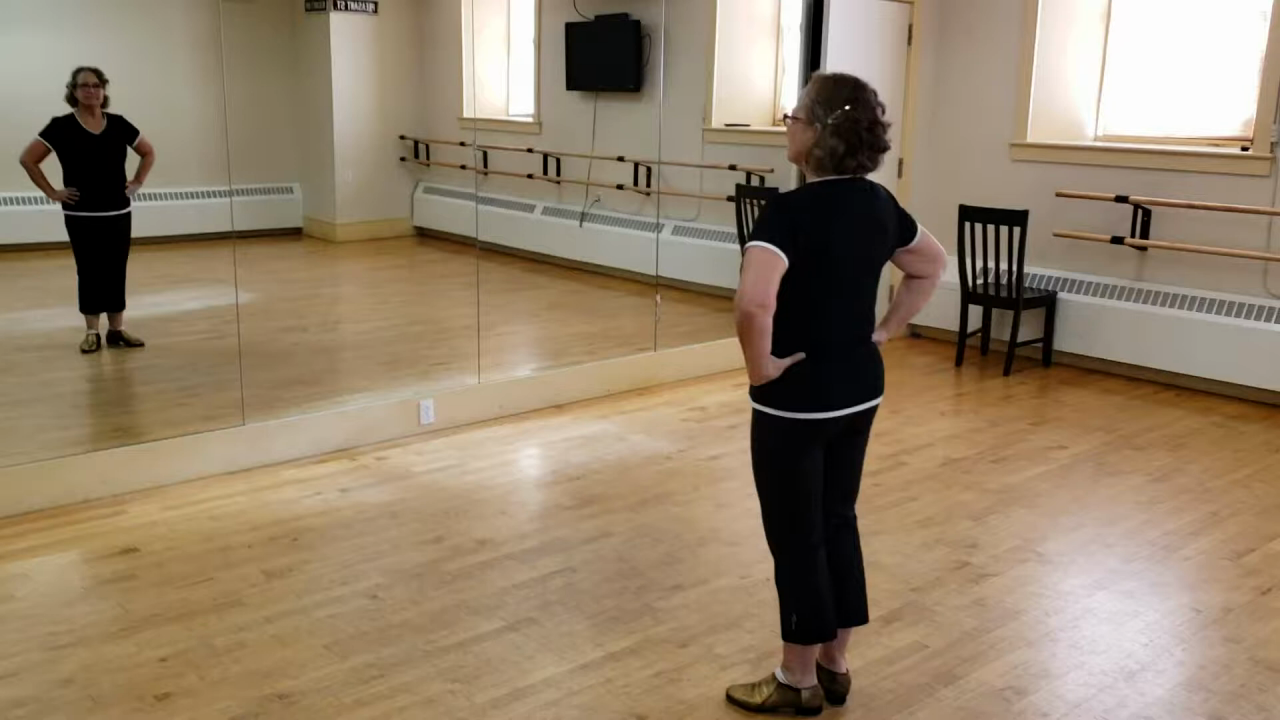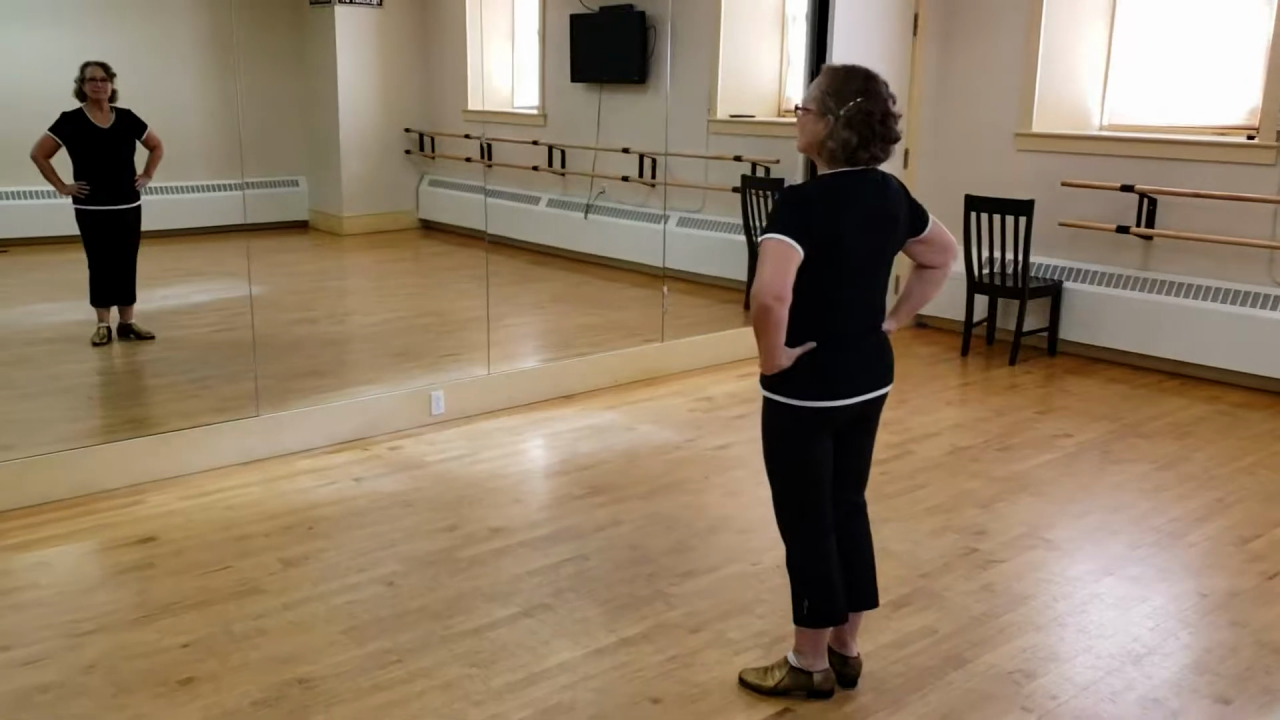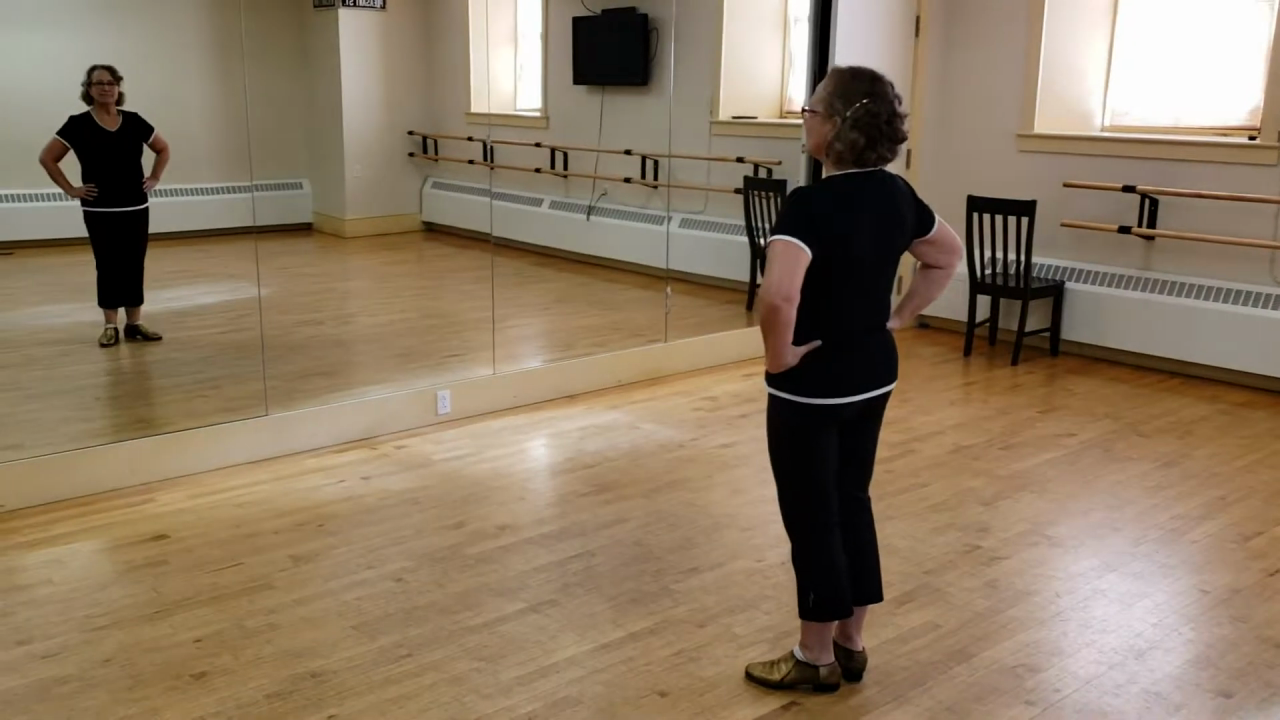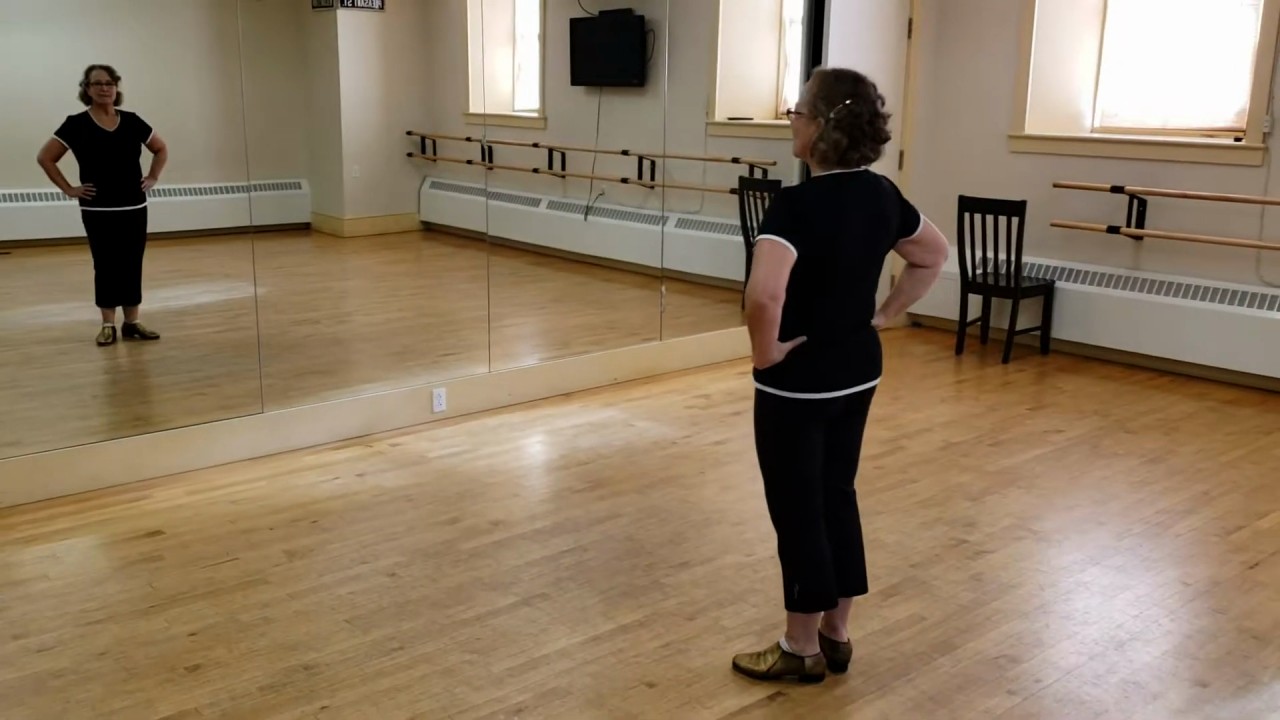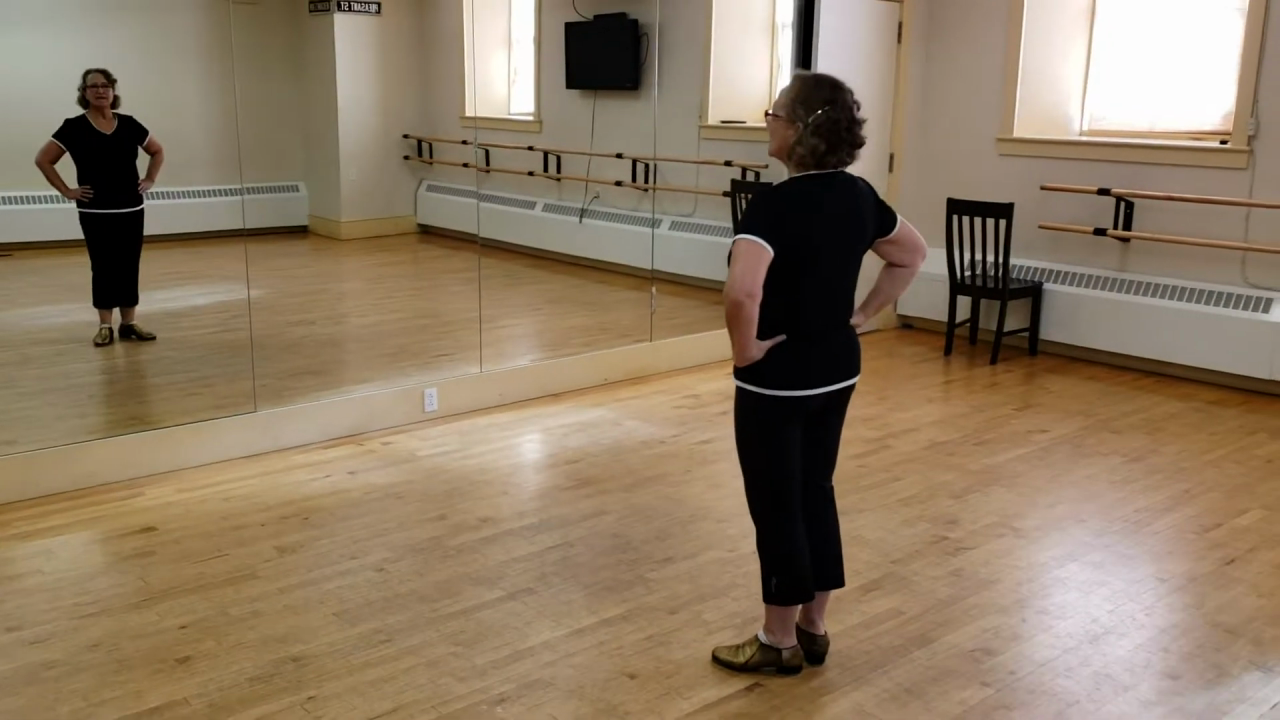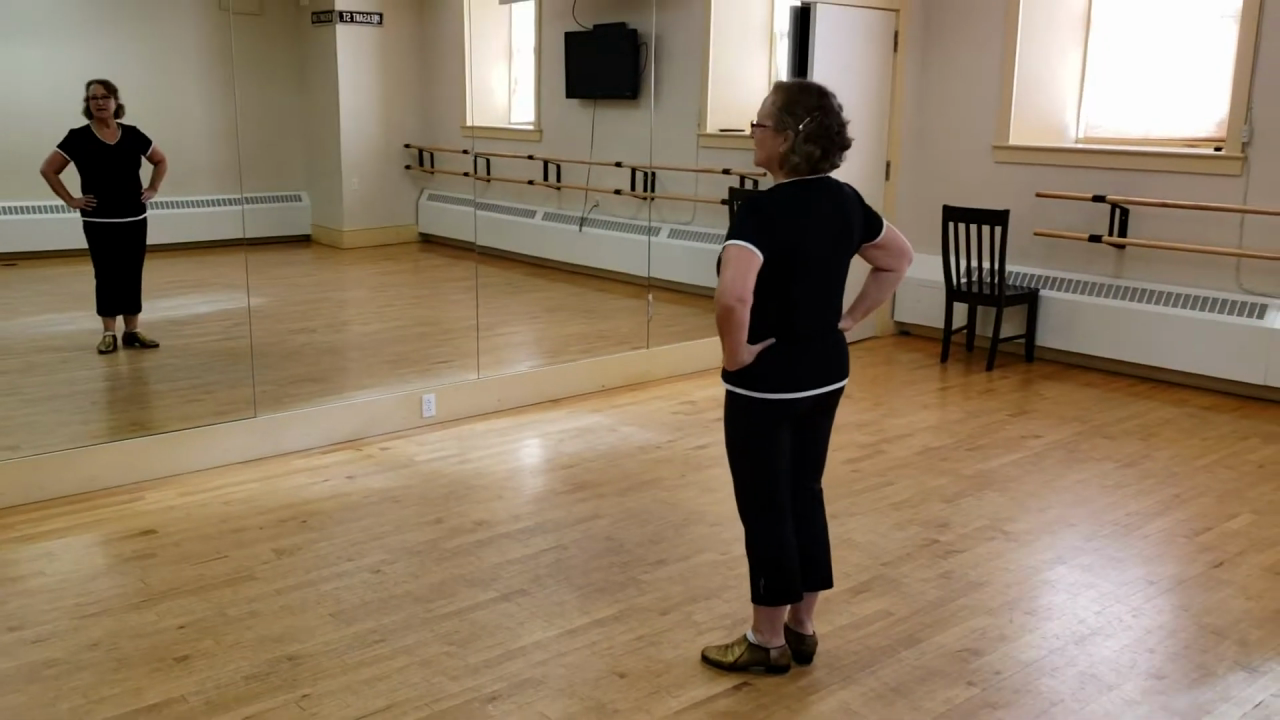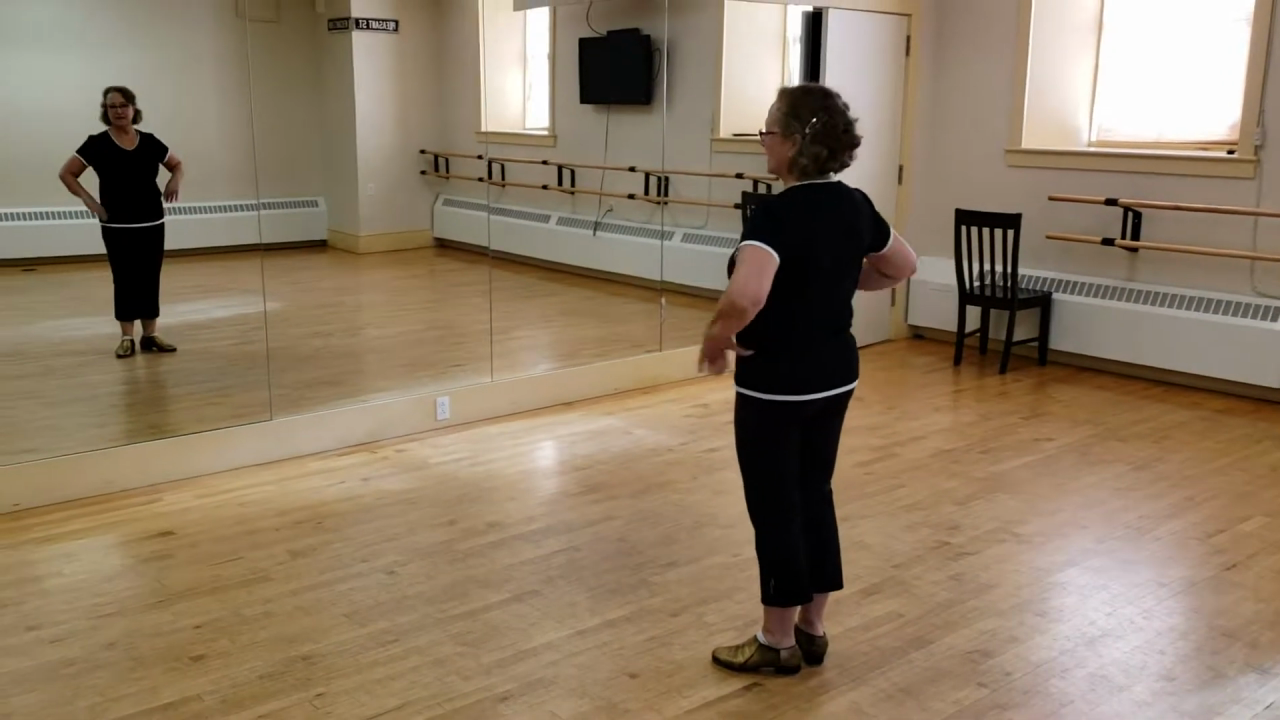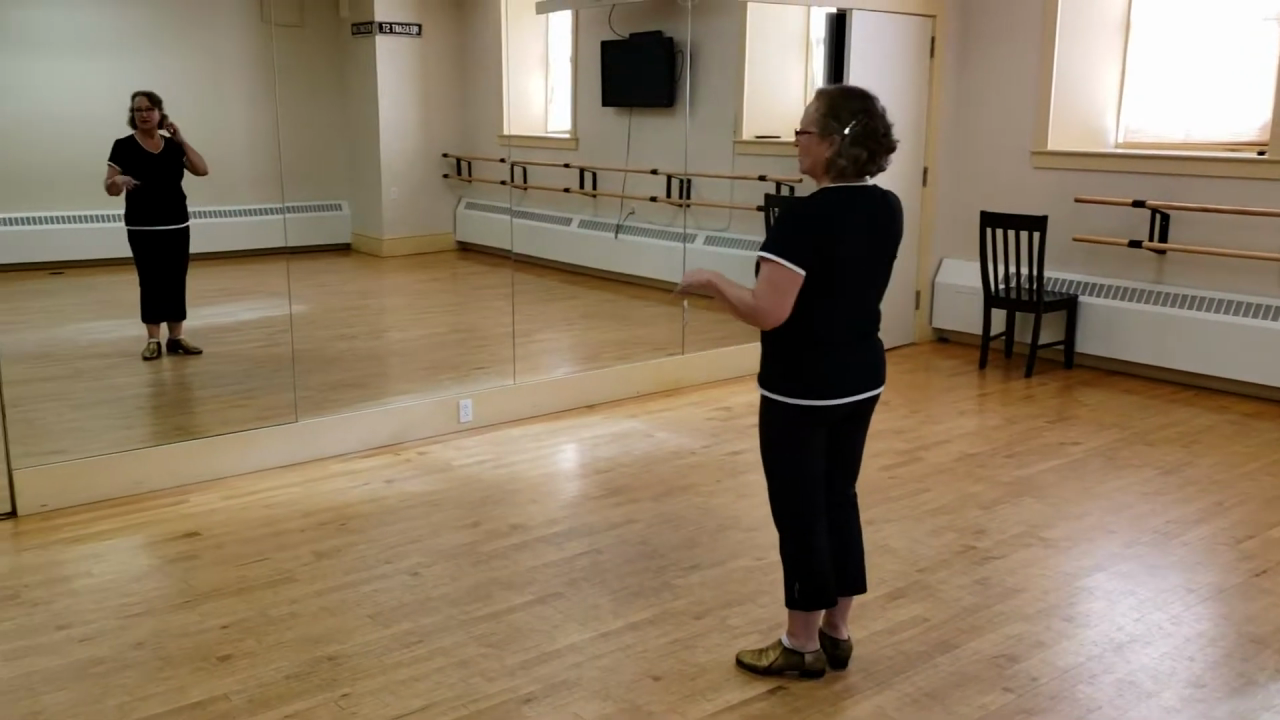
dt=0.3s
person 1, frame 1
left shoulder: (789, 211)
right shoulder: (877, 203)
left elbow: (754, 303)
right elbow: (931, 265)
left wrist: (760, 365)
right wrist: (885, 330)
left hip: (796, 401)
right hip: (859, 389)
left knee: (795, 535)
right knee: (837, 522)
right ankle: (835, 667)
person 1, frame 2
left shoulder: (803, 202)
right shoulder: (889, 193)
left elbow: (770, 295)
right elbow: (943, 255)
left wrist: (773, 355)
left hip: (807, 389)
right hip: (869, 377)
left knee: (806, 522)
right knee: (847, 508)
left ankle: (810, 664)
right ankle: (846, 650)
person 1, frame 3
left shoulder: (810, 205)
right shoulder: (896, 195)
left elbow: (779, 295)
right elbow: (948, 255)
left wrist: (779, 355)
left hip: (812, 387)
right hip: (874, 375)
left knee: (812, 517)
right knee: (852, 503)
left ankle: (816, 658)
right ankle: (852, 644)
person 1, frame 4
left shoulder: (797, 204)
right shoulder: (881, 194)
left elbow: (764, 294)
right elbow: (934, 254)
left wrist: (765, 351)
left hip: (797, 383)
right hip: (858, 371)
left knee: (797, 510)
right knee: (837, 496)
left ankle: (802, 649)
right ankle: (836, 635)
person 1, frame 5
left shoulder: (774, 204)
right shoulder: (857, 195)
left elbow: (742, 291)
right elbow: (912, 254)
left wrist: (745, 349)
right wrist: (861, 314)
left hip: (777, 381)
right hip: (837, 370)
left knee: (776, 505)
right knee: (815, 493)
left ankle: (779, 642)
right ankle: (814, 628)
person 1, frame 6
left shoulder: (762, 210)
right shoulder: (843, 200)
left elbow: (732, 297)
right elbow: (898, 258)
left wrist: (736, 353)
right wrist: (849, 317)
left hip: (767, 384)
right hip: (826, 374)
left knee: (766, 507)
right knee: (805, 494)
left ankle: (767, 641)
right ankle: (802, 628)
person 1, frame 7
left shoulder: (776, 215)
right shoulder: (853, 205)
left elbow: (744, 298)
right elbow: (899, 270)
left wrist: (717, 337)
left hip: (775, 387)
right hip: (836, 375)
left knee: (776, 509)
right knee: (813, 496)
left ankle: (779, 643)
right ankle: (814, 627)
person 1, frame 8
left shoulder: (803, 217)
right shoulder: (886, 208)
left elbow: (766, 312)
left wrist: (710, 280)
left hip: (800, 390)
right hip: (862, 380)
left knee: (799, 511)
right knee: (838, 499)
left ankle: (802, 646)
right ankle: (837, 634)
person 2, frame 1
left shoulder: (119, 124)
right shoulder: (61, 127)
left elbow: (148, 152)
right elbow: (28, 158)
left wrist: (137, 182)
right wrist: (51, 192)
left hip: (118, 213)
right hip: (81, 215)
left knee: (116, 271)
right knee: (89, 272)
left ankle: (116, 329)
right ankle: (92, 332)
person 2, frame 2
left shoulder: (127, 118)
right shoulder: (70, 121)
left elbow: (156, 146)
right elbow: (38, 154)
left wrist: (147, 175)
right wrist: (61, 186)
left hip: (128, 206)
right hip: (91, 208)
left knee: (126, 264)
right knee: (100, 265)
left ankle: (127, 322)
right ankle: (103, 325)
person 2, frame 3
left shoulder: (134, 122)
right shoulder: (78, 125)
left elbow: (163, 149)
right elbow: (47, 157)
left wrist: (154, 178)
right wrist: (70, 189)
left hip: (136, 208)
right hip: (100, 211)
left knee: (134, 266)
right knee: (108, 266)
left ankle: (135, 323)
right ankle: (110, 326)
person 2, frame 4
left shoulder: (132, 122)
right shoulder: (76, 125)
left elbow: (161, 149)
right elbow: (45, 157)
left wrist: (153, 178)
right wrist: (68, 189)
left hip: (134, 207)
right hip: (98, 210)
left knee: (132, 265)
right knee: (106, 266)
left ankle: (132, 322)
right ankle: (108, 325)
person 2, frame 5
left shoulder: (129, 124)
right shoulder: (74, 127)
left elbow: (157, 151)
right elbow: (43, 159)
left wrist: (149, 179)
right wrist: (66, 190)
left hip: (131, 209)
right hip: (95, 211)
left knee: (129, 266)
right knee: (103, 267)
left ankle: (129, 323)
right ankle: (105, 326)
person 2, frame 6
left shoulder: (132, 135)
right shoulder: (79, 137)
left elbow: (160, 160)
right elbow: (48, 169)
left wrist: (153, 189)
right wrist: (70, 200)
left hip: (134, 218)
right hip: (99, 220)
left knee: (132, 274)
right knee: (106, 275)
left ankle: (133, 331)
right ankle: (109, 334)
person 2, frame 7
left shoulder: (150, 141)
right shoulder: (97, 144)
left elbow: (177, 164)
right elbow: (66, 173)
left wrist: (175, 180)
right wrist: (88, 197)
left hip: (152, 222)
right hip: (117, 225)
left knee: (150, 278)
right knee: (125, 280)
left ankle: (150, 335)
right ankle: (126, 338)
person 2, frame 8
left shoulder: (173, 146)
right shoulder: (124, 147)
left elbow: (202, 170)
right elbow: (110, 187)
left wrist: (181, 139)
right wrist: (119, 181)
left hip: (177, 225)
right hip: (142, 227)
left knee: (176, 281)
right knee: (150, 282)
left ankle: (177, 337)
right ankle: (153, 341)
